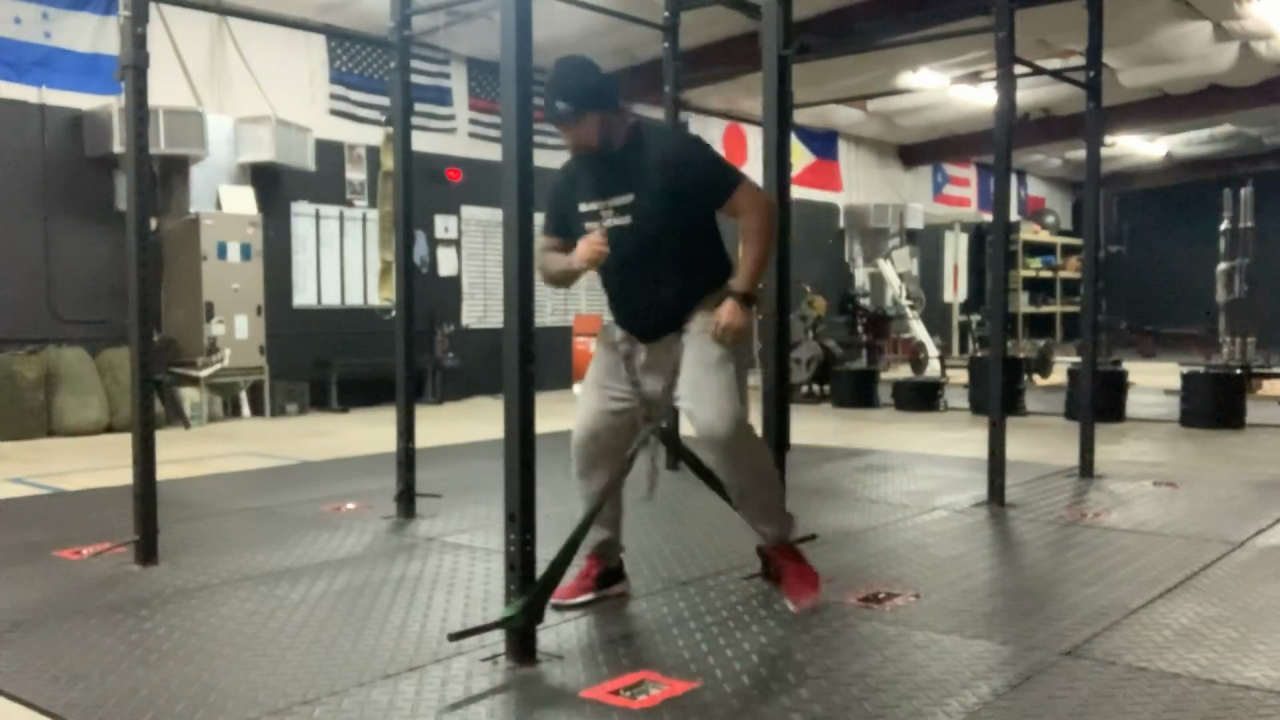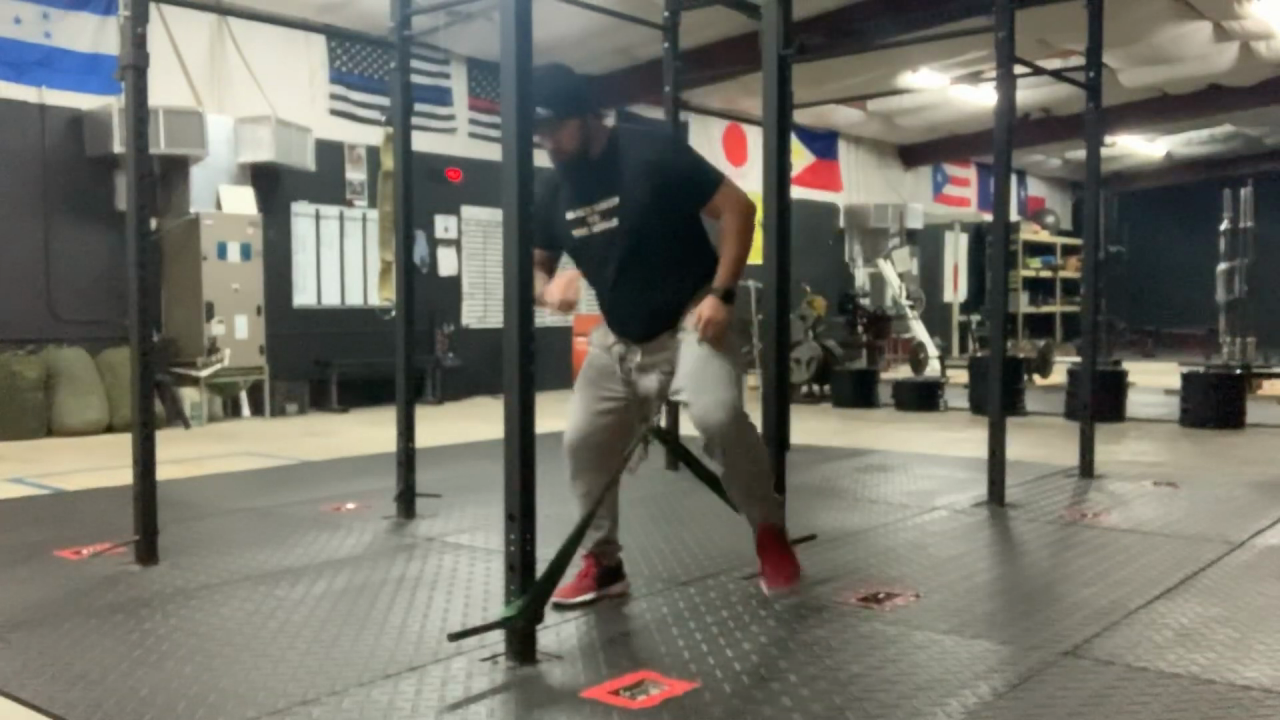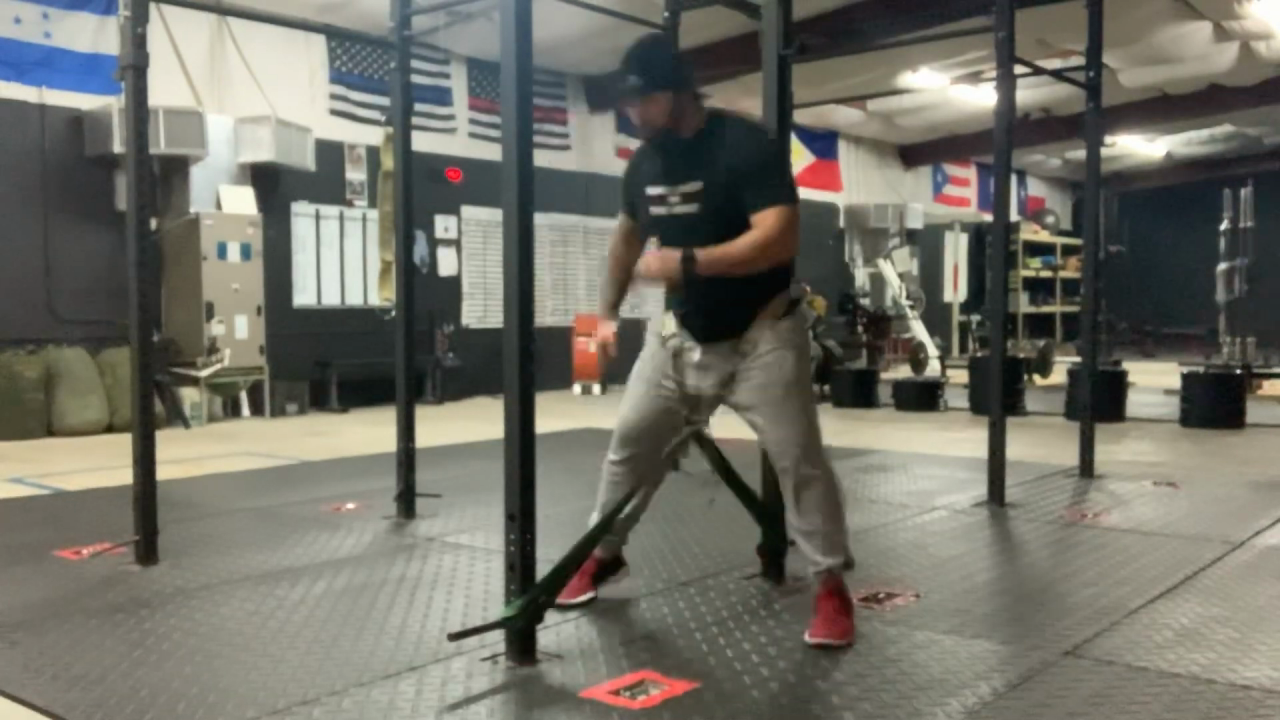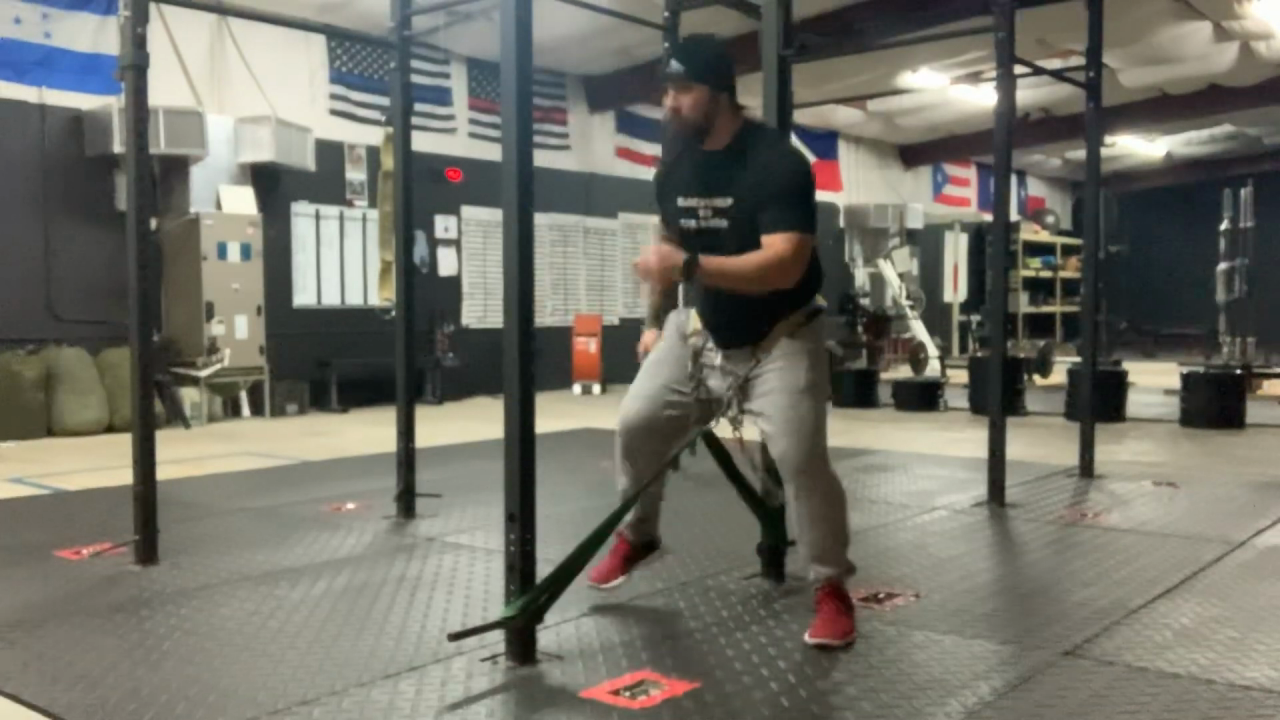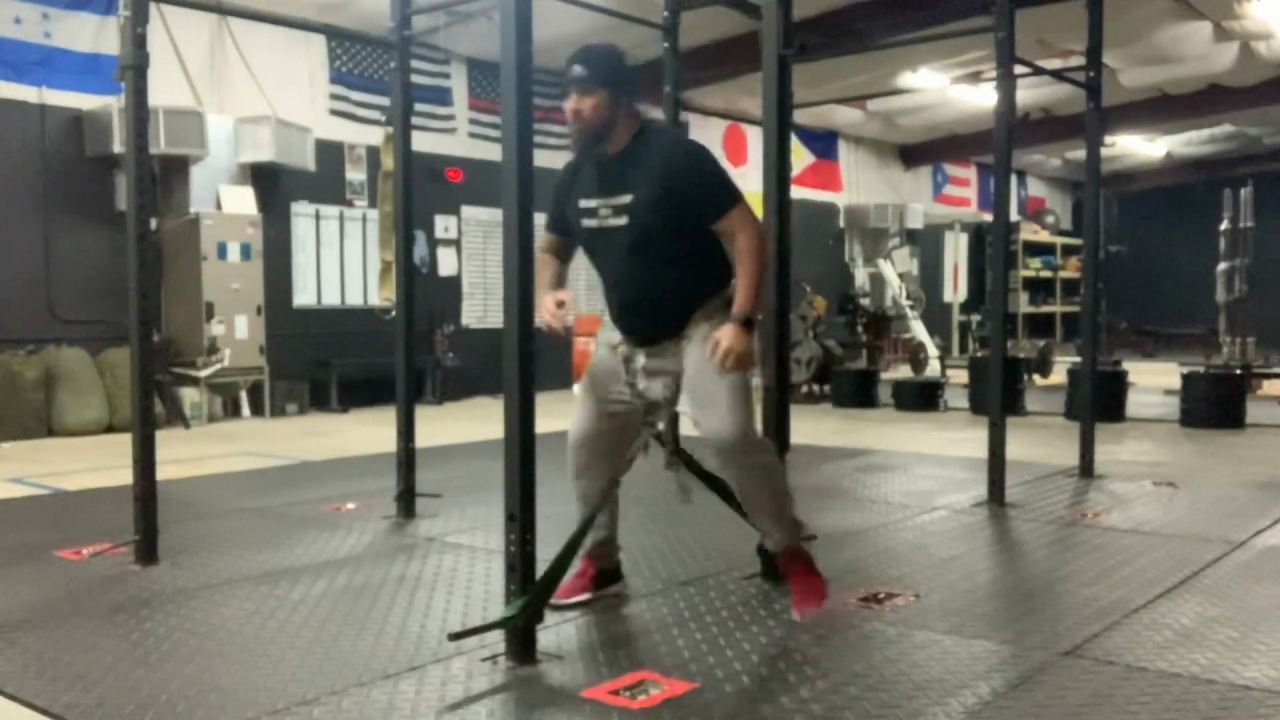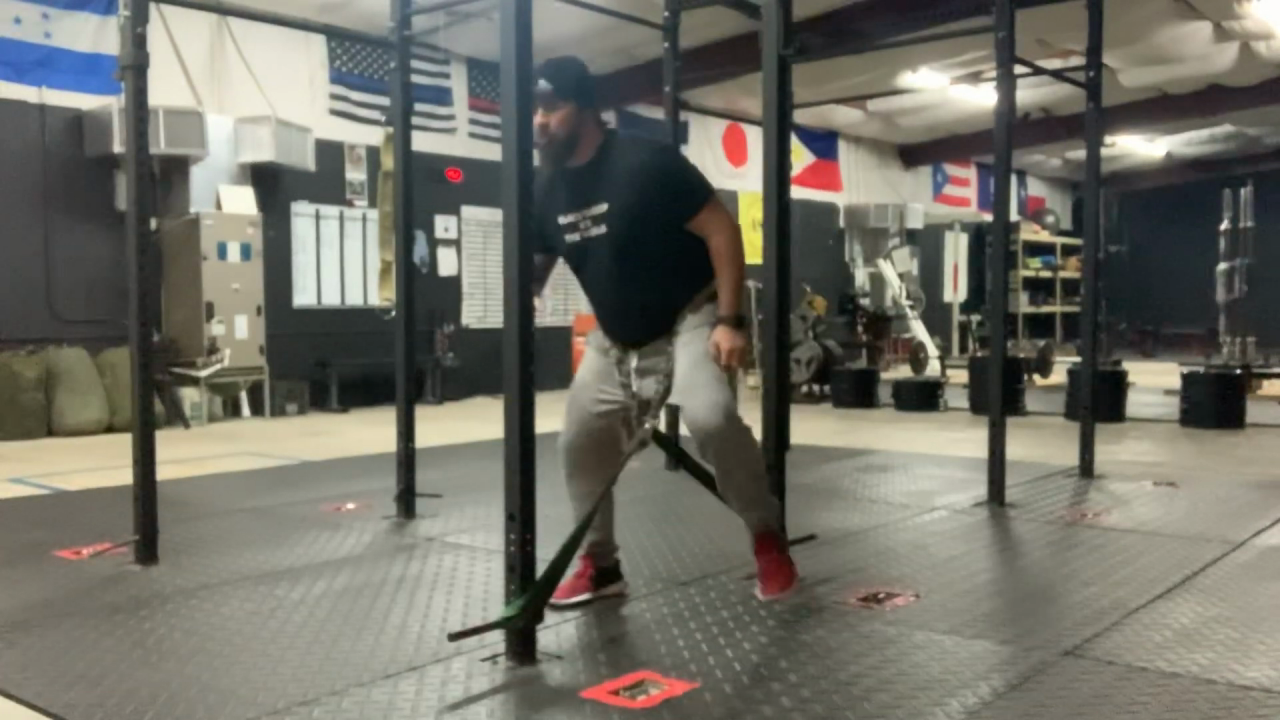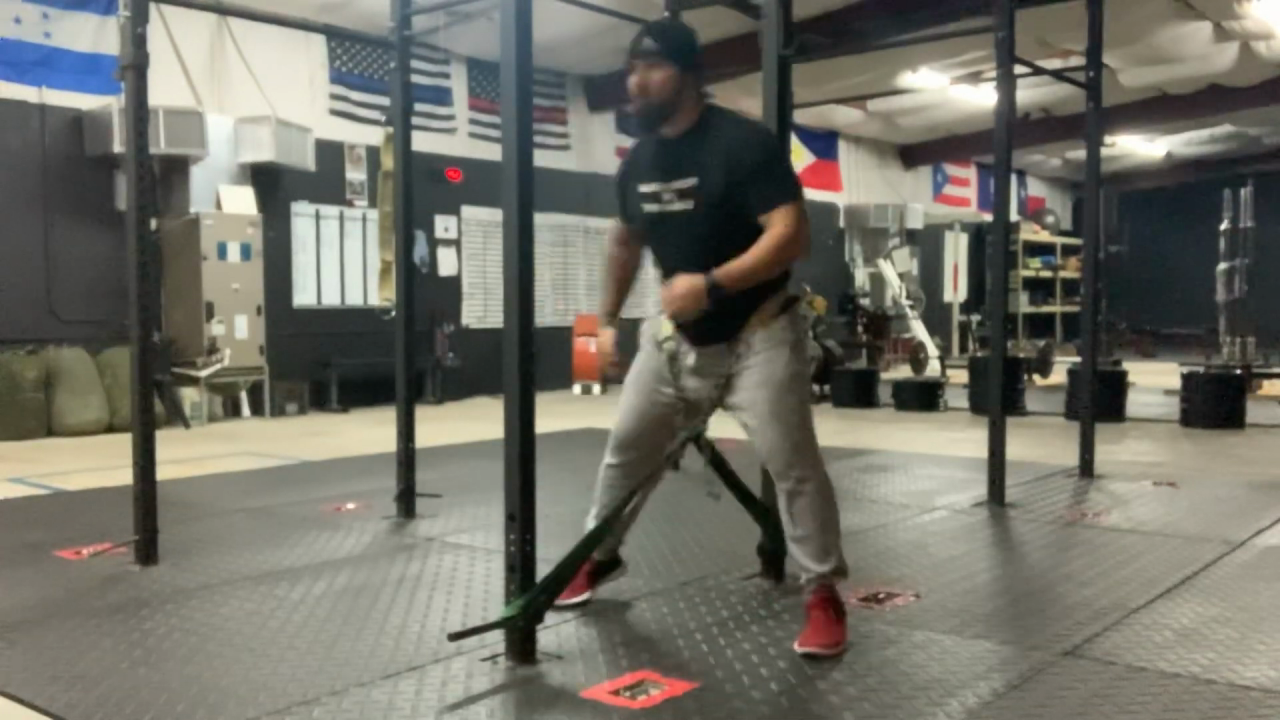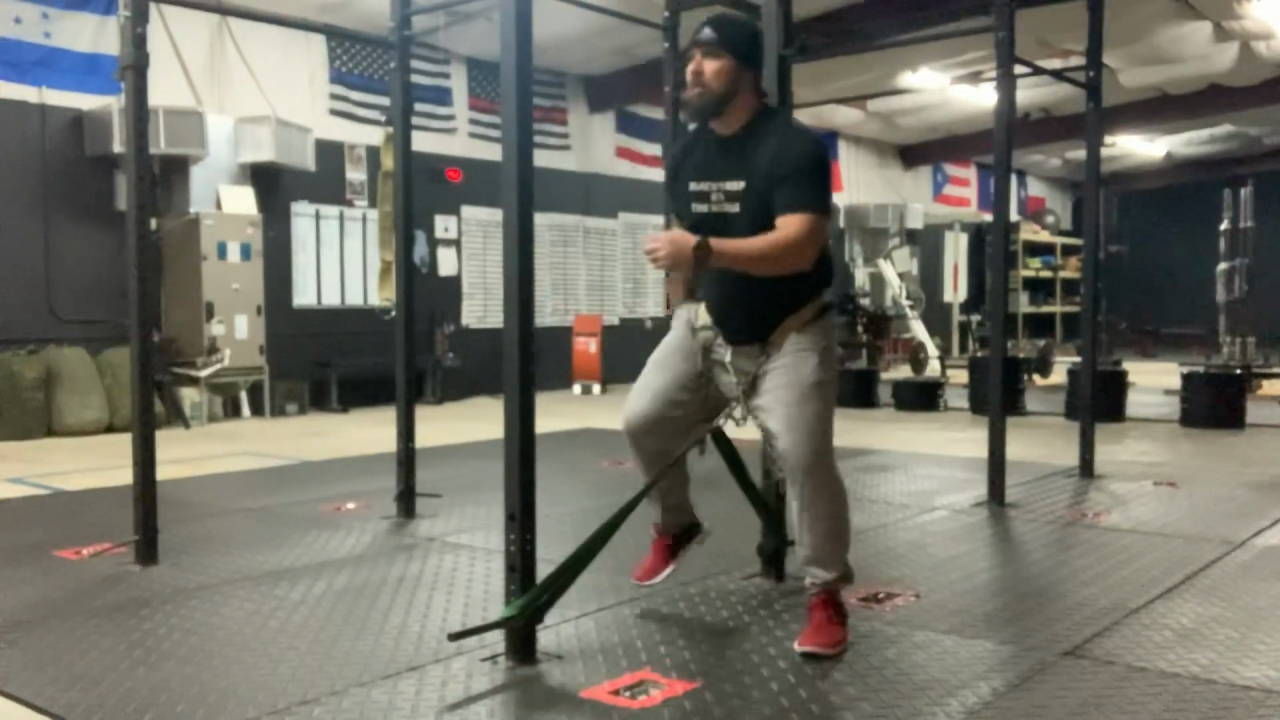
dt=0.3s
person 1, frame 1
left shoulder: (676, 153)
right shoulder: (569, 182)
left elbow: (759, 208)
right elbow: (549, 267)
left wrist: (741, 296)
right wrist: (572, 260)
left hip: (702, 320)
right hip: (629, 336)
left knee: (717, 428)
right knee: (592, 442)
left ankle: (780, 541)
right ankle: (603, 562)
person 1, frame 2
left shoulder: (655, 154)
right shoulder: (552, 192)
left elbow: (737, 209)
right elbow: (534, 269)
left wrist: (721, 292)
right wrist: (549, 292)
left hip: (692, 320)
right hip: (620, 339)
left knee: (718, 416)
right knee: (584, 443)
left ankle: (767, 526)
right ankle: (603, 563)
person 1, frame 3
left shoulder: (748, 146)
right shoulder: (643, 163)
left elbow: (780, 240)
right elbow: (628, 236)
left wrist: (686, 261)
right wrist: (609, 310)
left hip: (761, 332)
right hip: (681, 331)
left knee: (796, 455)
right knee: (631, 437)
left ankle: (830, 584)
right ankle: (604, 556)
person 1, frame 4
left shoulder: (777, 163)
right shoulder: (675, 168)
left elbow: (786, 266)
left wrist: (688, 265)
right wrist: (655, 320)
left hip: (780, 339)
right hip: (701, 331)
left knee: (801, 461)
right knee: (636, 426)
left ankle: (831, 588)
right ankle: (638, 535)
person 1, frame 5
left shoulder: (677, 159)
right shoulder: (574, 180)
left elbow: (746, 235)
right elbow: (551, 250)
left wrist: (740, 319)
right wrist: (546, 292)
left hip: (702, 326)
right hip: (628, 340)
left knee: (725, 432)
right knee: (589, 446)
left ankle: (789, 547)
right ankle: (599, 561)
person 1, frame 6
left shoulder: (648, 162)
right shoulder: (548, 192)
left elbow: (722, 230)
right elbow: (532, 268)
left wrist: (731, 320)
left hip: (691, 320)
right hip: (617, 340)
left knee: (711, 417)
right knee: (580, 443)
left ankle: (764, 530)
right ankle: (600, 563)
person 1, frame 7
left shoulder: (745, 143)
right shoulder: (637, 160)
left elbow: (791, 235)
right elbow: (625, 242)
left wrist: (710, 285)
right wrist: (606, 318)
left hip: (756, 332)
right hip: (675, 335)
left knee: (789, 456)
right knee: (628, 441)
left ankle: (823, 593)
right ankle: (601, 558)
person 1, frame 8
left shoulder: (794, 148)
right shoulder: (687, 155)
left elbow: (799, 247)
left wrist: (701, 248)
right wrist: (683, 314)
left hip: (789, 336)
right hip: (708, 325)
left knee: (805, 462)
right knee: (643, 420)
left ankle: (826, 596)
right ankle: (675, 525)
